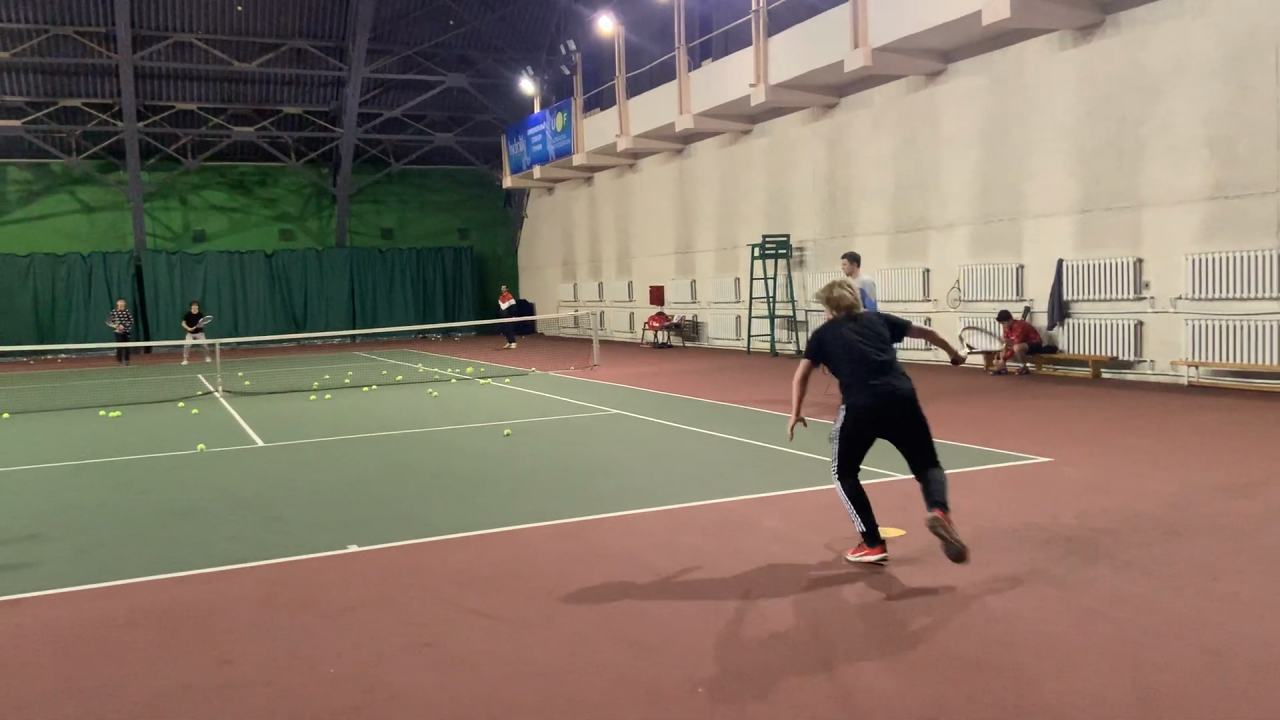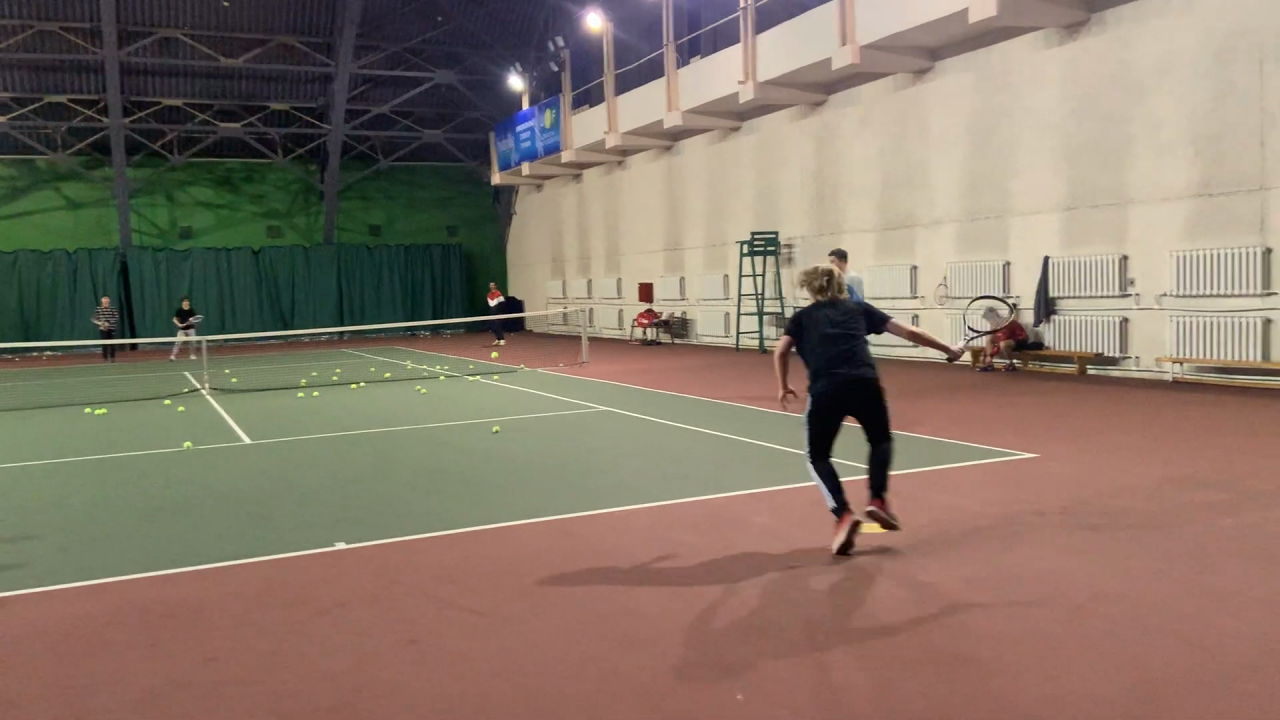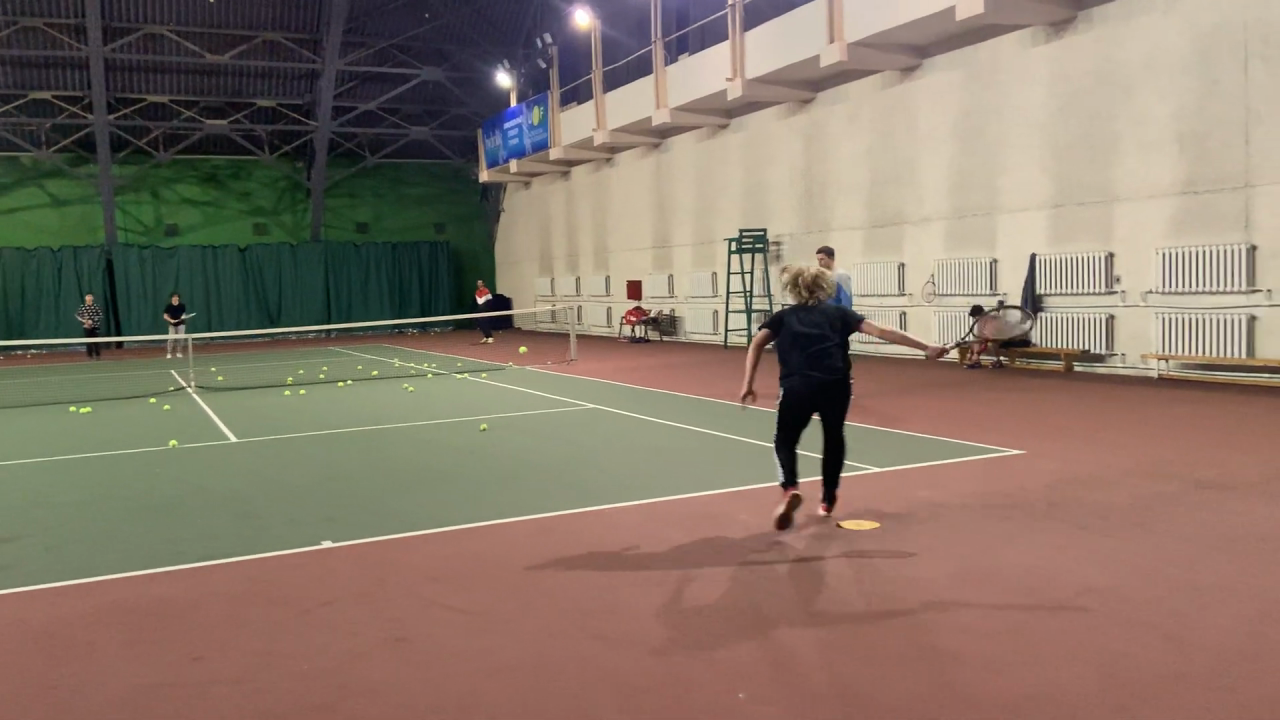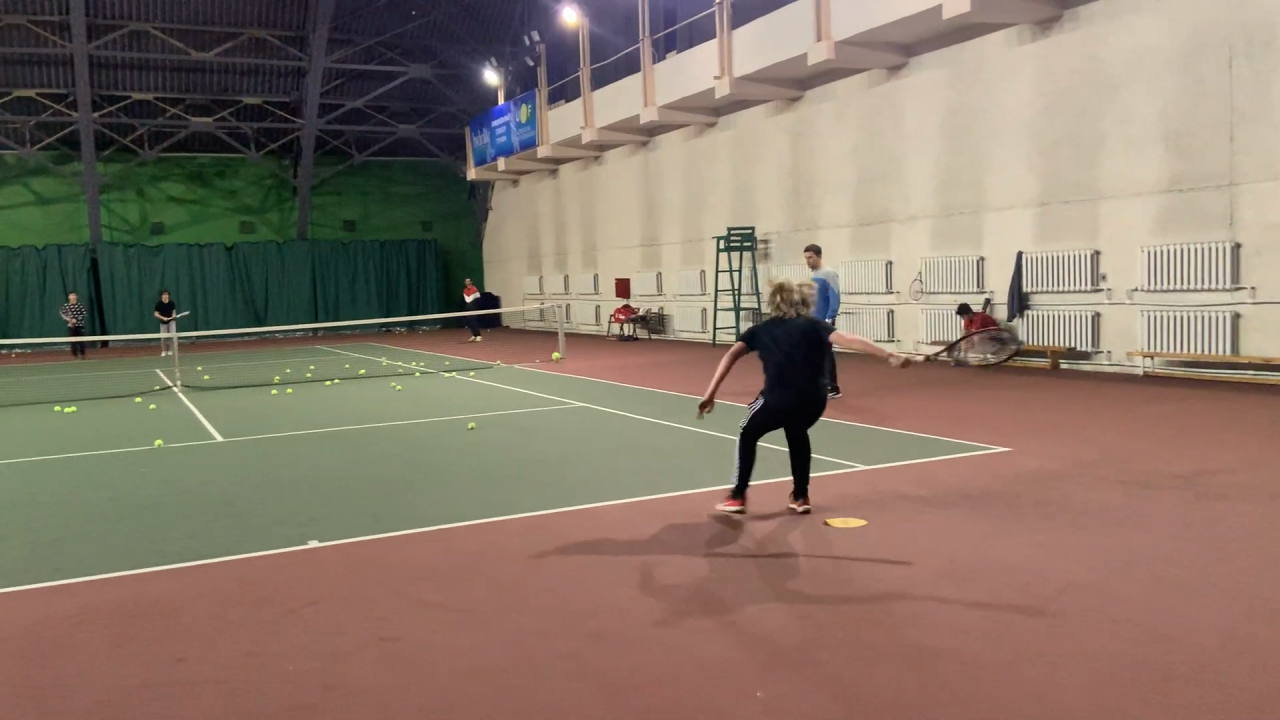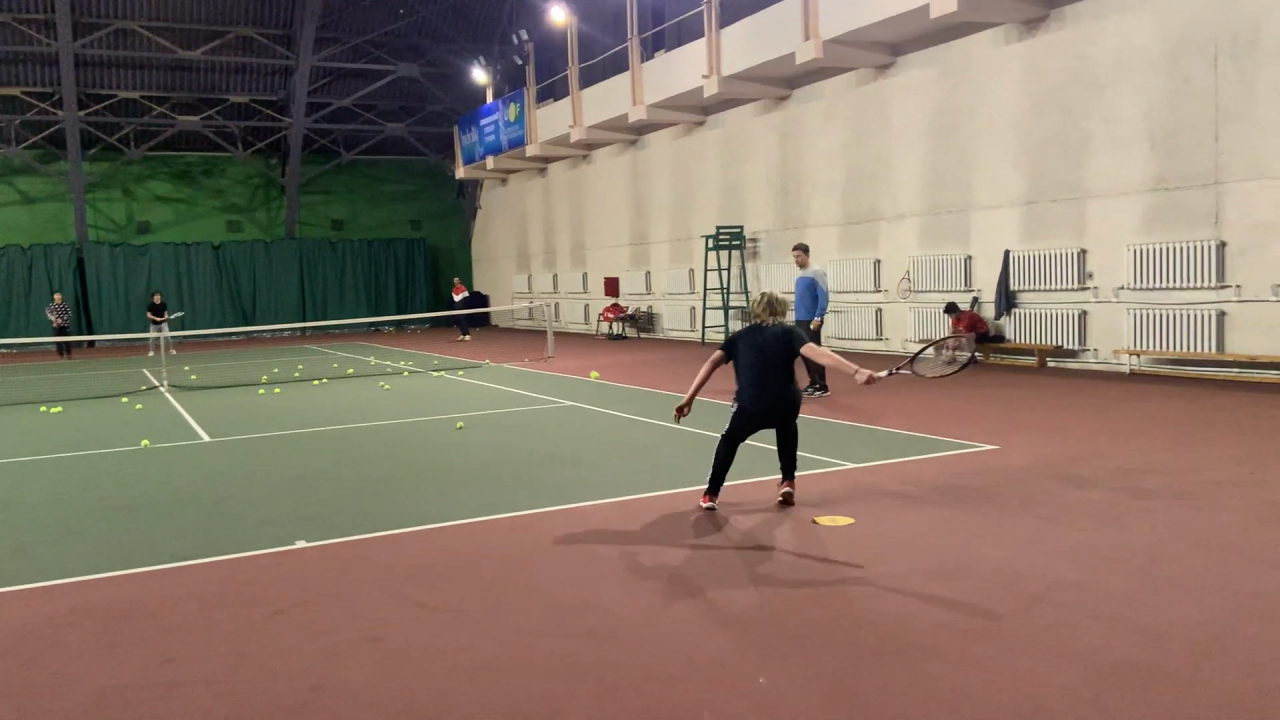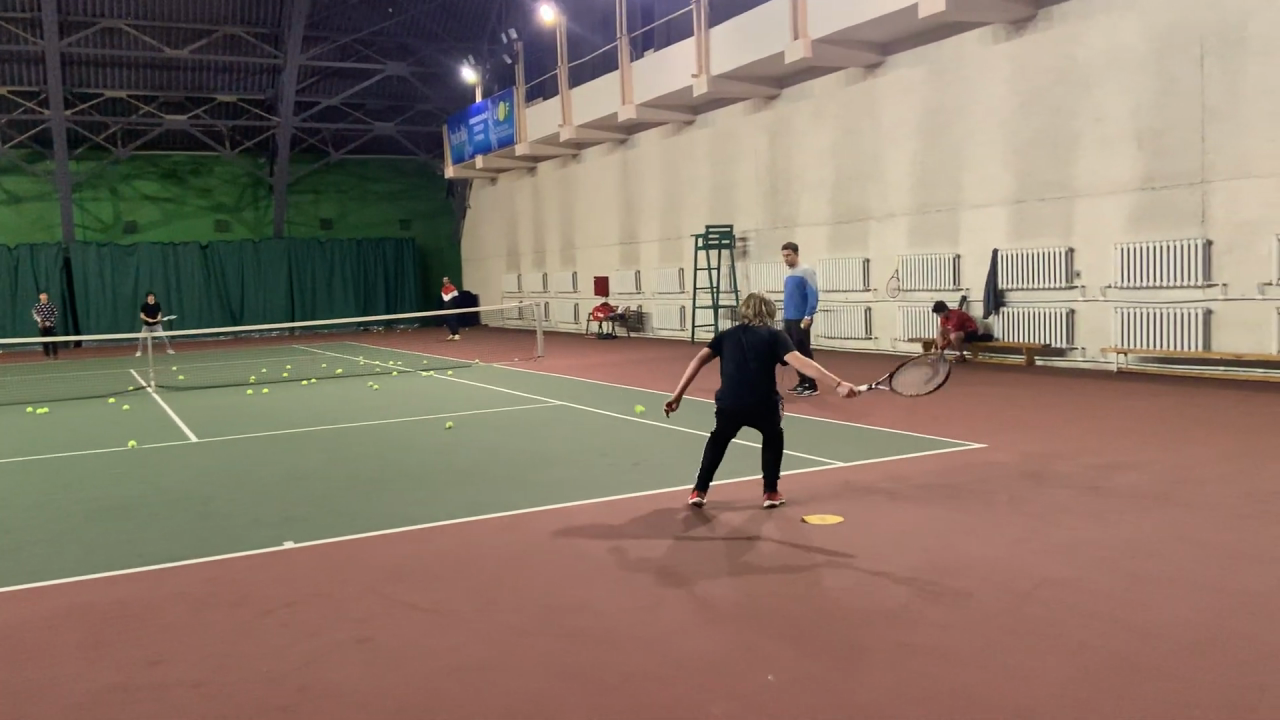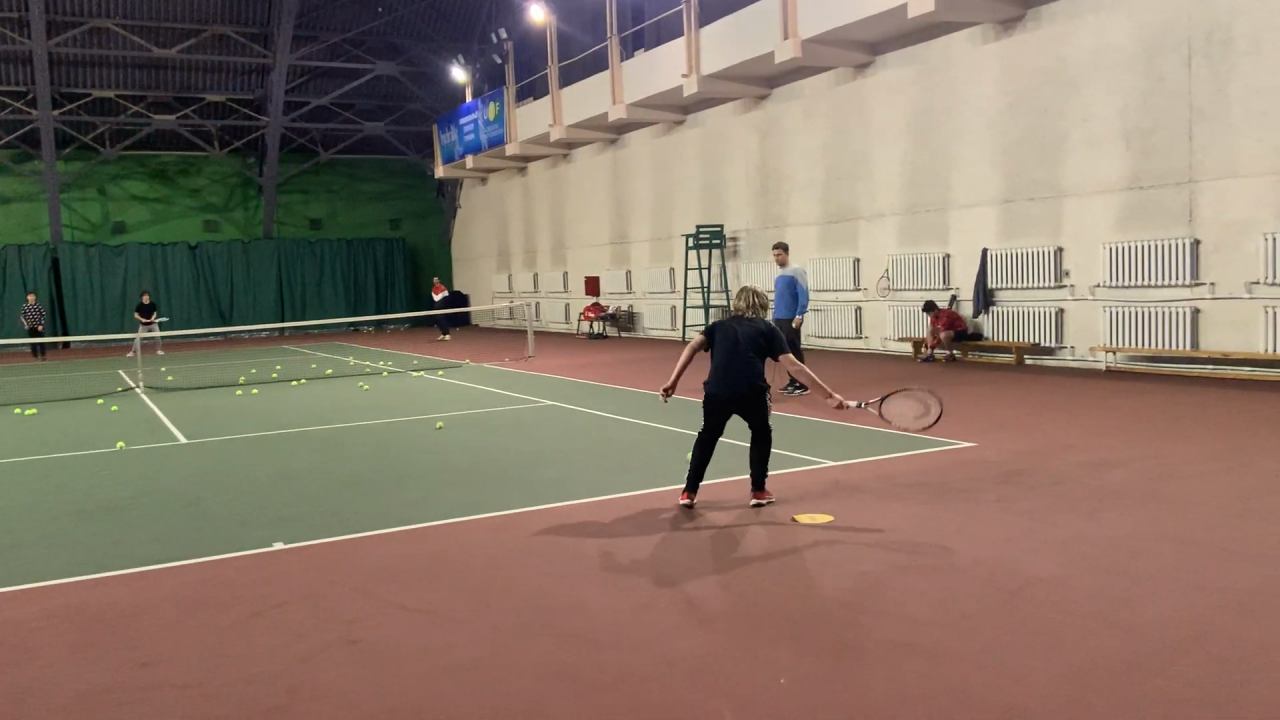
dt=0.1s
person 1, frame 1
left shoulder: (823, 334)
right shoulder: (879, 320)
left elbow: (801, 376)
right elbow: (926, 333)
left wrist: (795, 414)
right wrist: (953, 352)
left hip: (860, 406)
right hip: (901, 399)
left knee: (845, 473)
right knee: (928, 467)
left ankle: (872, 543)
right ankle: (939, 513)
person 1, frame 2
left shoulder: (803, 317)
right shoulder: (859, 308)
left elbow: (781, 351)
right elbow: (906, 331)
left wrist: (783, 388)
right wrist: (947, 349)
left hip: (825, 390)
right hip: (865, 385)
left knee: (818, 456)
right knee: (881, 441)
left ankle: (845, 515)
right ankle: (878, 500)
person 1, frame 3
left shoulder: (783, 317)
right shoulder: (837, 312)
left elbow: (757, 344)
right elbow: (879, 331)
left wrist: (748, 384)
right wrist: (925, 347)
left hip: (797, 388)
right hip: (836, 385)
left knee: (785, 441)
right knee: (833, 435)
left ankle: (790, 490)
right ankle: (829, 498)
person 1, frame 4
left shoulder: (761, 329)
right shoulder: (813, 324)
left elbow: (731, 356)
right elbow: (846, 339)
left wrist: (710, 394)
right wrist: (891, 356)
left hip: (777, 402)
right hip: (813, 402)
left knee: (748, 436)
right knee: (796, 434)
left ankle: (738, 496)
right ankle: (800, 496)
person 1, frame 5
left shoulder: (739, 337)
right shoulder: (789, 333)
left elbow: (711, 364)
right elbow: (816, 353)
left wrist: (689, 399)
right wrist: (856, 371)
left hip: (749, 406)
right hip: (786, 406)
left knee: (730, 439)
right knee: (787, 430)
left ankle: (711, 494)
right ankle: (787, 482)
person 1, frame 6
left shoulder: (726, 335)
right shoulder: (774, 336)
left elbow: (699, 360)
right elbow: (800, 362)
left wrist: (678, 393)
right wrist: (838, 384)
left hip: (730, 404)
right hip: (764, 403)
left knee: (718, 439)
right knee: (773, 436)
left ankle: (699, 491)
right ankle: (770, 490)
person 1, frame 7
left shoulder: (719, 325)
right shoulder: (768, 329)
left elbow: (692, 347)
right elbow: (793, 366)
left wrist: (672, 381)
right wrist: (828, 394)
left hip: (717, 392)
right hip: (752, 393)
left knee: (707, 437)
right knee: (761, 433)
left ankle: (689, 491)
right ankle: (758, 490)
